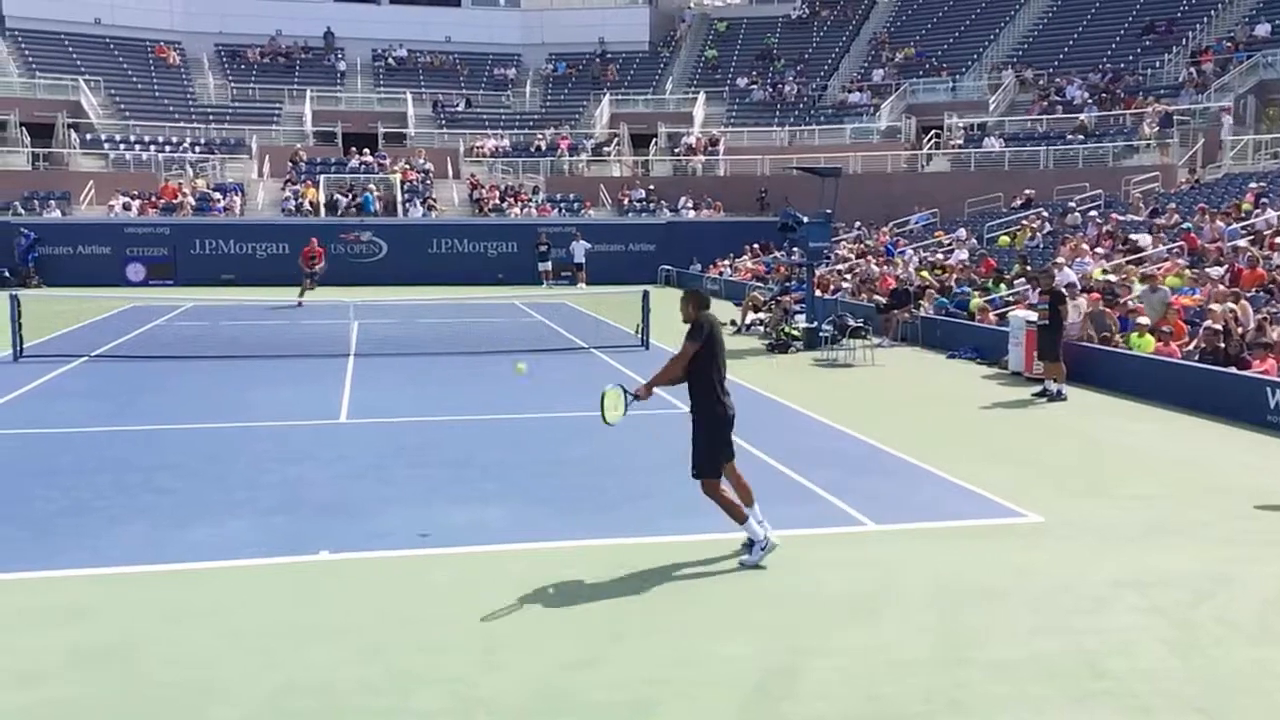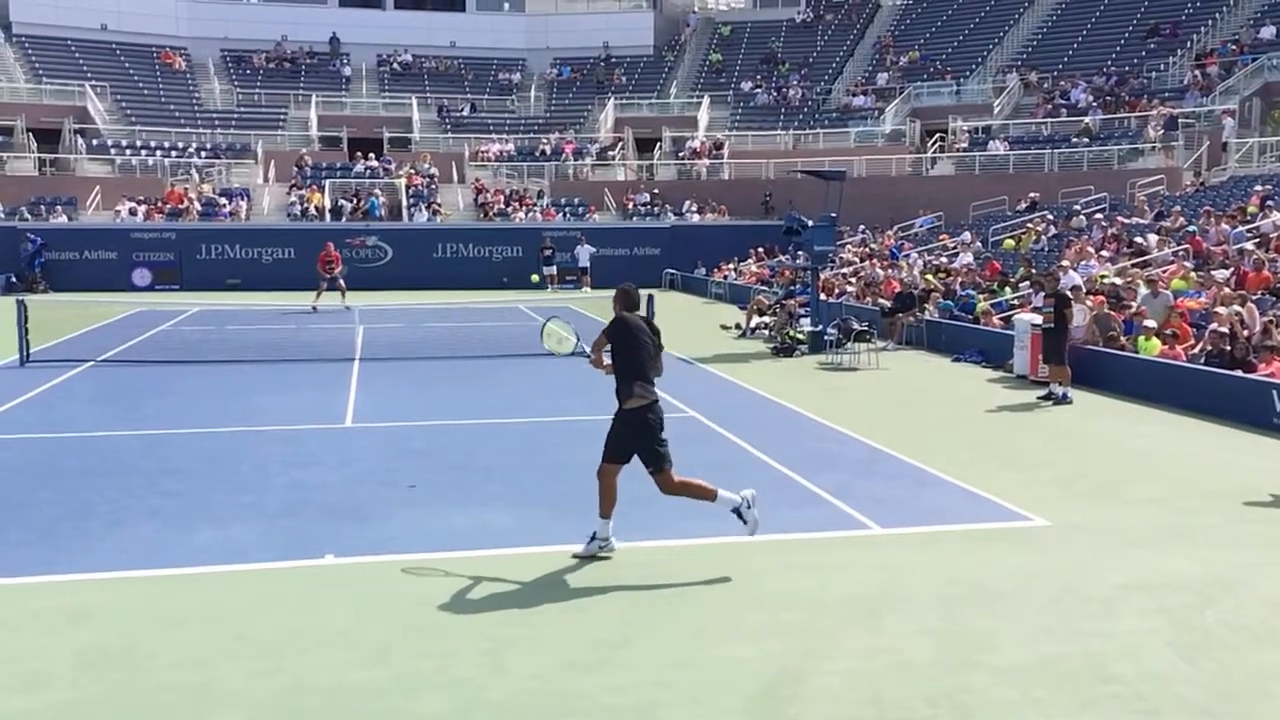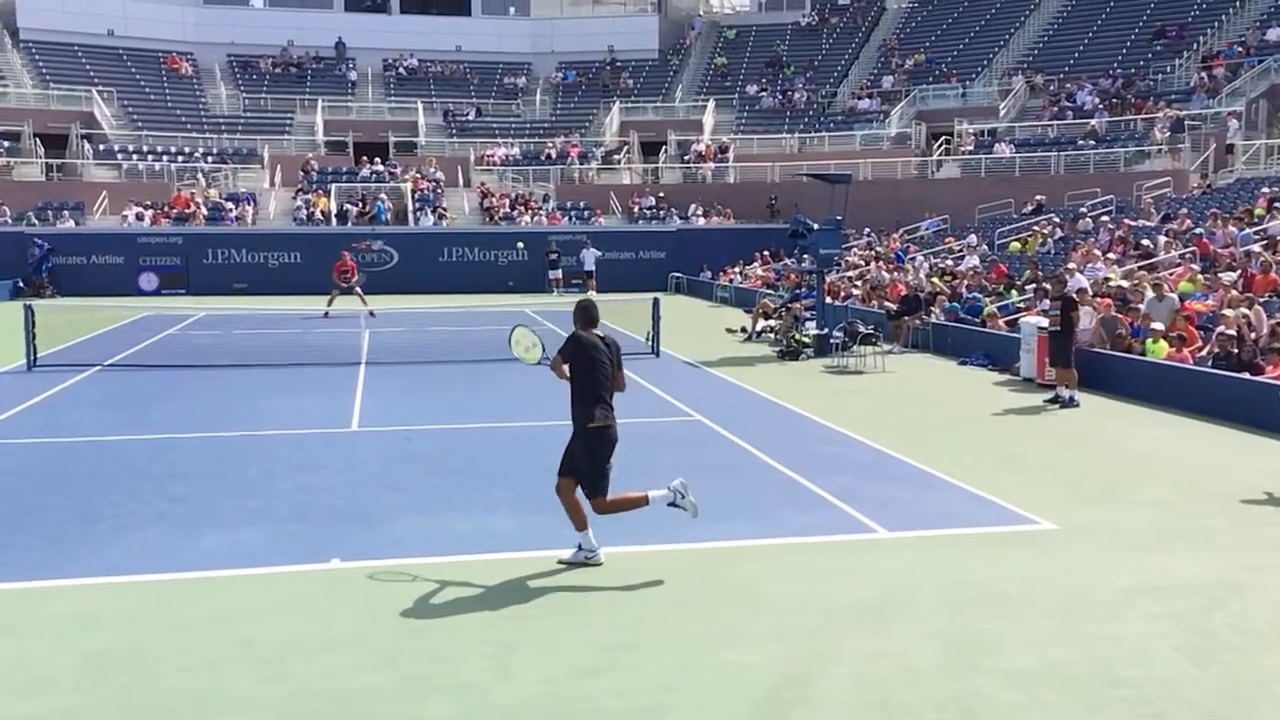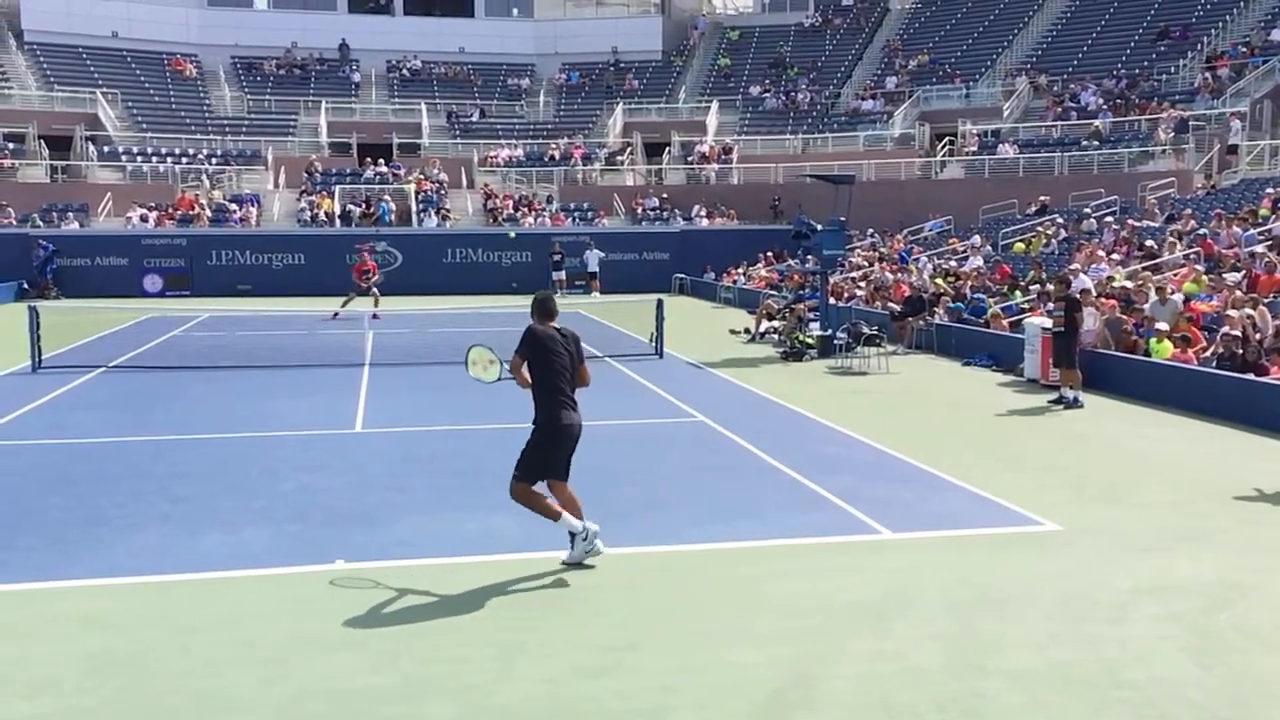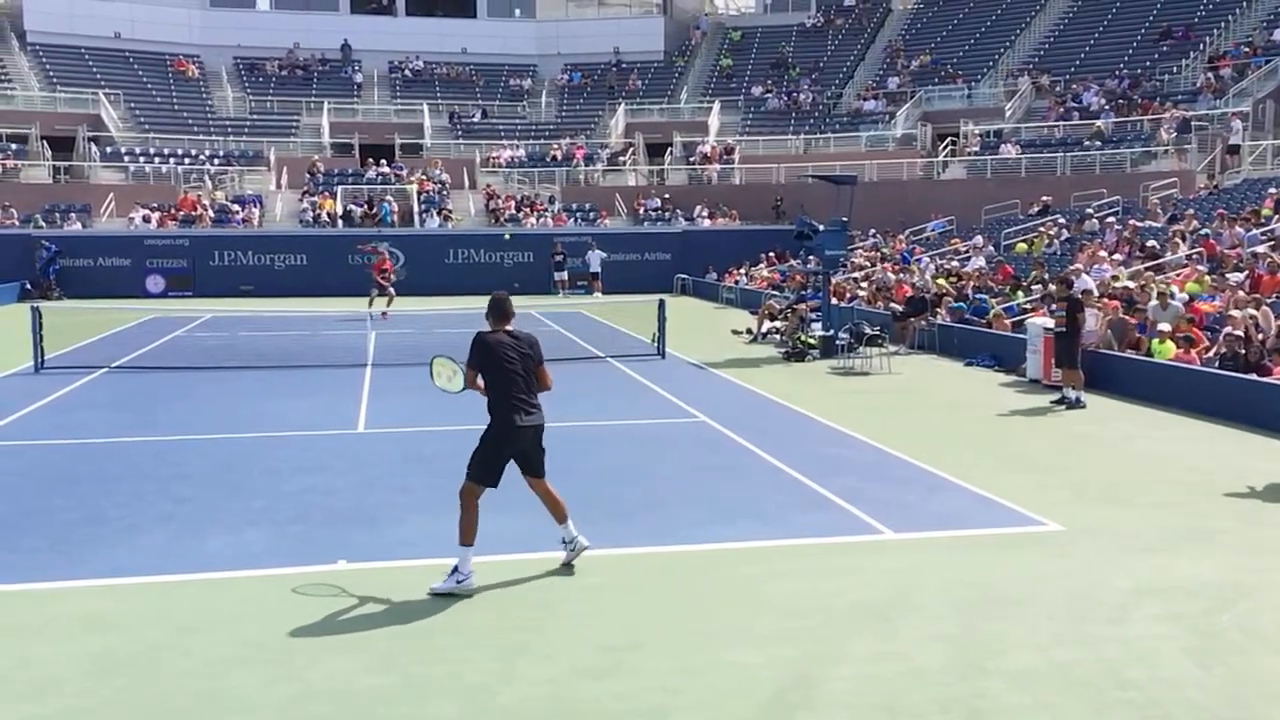
dt=1s
person 1, frame 1
left shoulder: (704, 323)
right shoulder: (701, 328)
left elbow: (679, 360)
right elbow: (683, 373)
left wrist: (648, 384)
right wrist: (654, 384)
left hip: (711, 414)
right hip: (714, 412)
left knee: (710, 486)
right knee: (729, 471)
left ankle: (759, 538)
right ankle: (758, 525)
person 1, frame 2
left shoulder: (622, 322)
right shoulder: (650, 328)
left elbow: (597, 347)
right elbow: (657, 370)
left wrist: (599, 361)
left hip: (642, 414)
right hip: (628, 413)
left knee: (668, 483)
right knee: (605, 473)
left ankle: (738, 502)
right ankle: (602, 538)
person 1, frame 3
left shoulder: (577, 340)
right shoulder: (611, 344)
left elbow: (556, 365)
right elbow: (620, 385)
left wrist: (567, 375)
left hip: (595, 431)
right hip: (591, 430)
left knee: (601, 504)
right knee: (564, 487)
left ankle: (670, 494)
right ankle: (589, 549)
person 1, frame 4
left shoulder: (533, 333)
right shoulder: (571, 337)
left elbow: (514, 368)
right elbow: (584, 380)
left wrist: (527, 381)
left hip: (552, 424)
right hip: (571, 422)
left knee: (520, 489)
right knee: (557, 485)
left ankle: (579, 529)
right ankle: (587, 542)
person 1, frame 5
left shoulder: (483, 340)
right shoulder: (530, 340)
left elbow: (470, 381)
right elbow: (546, 383)
left hip: (505, 426)
right hip: (534, 423)
left knee: (469, 493)
right knee: (539, 483)
left ankle: (462, 572)
right ankle: (573, 539)
